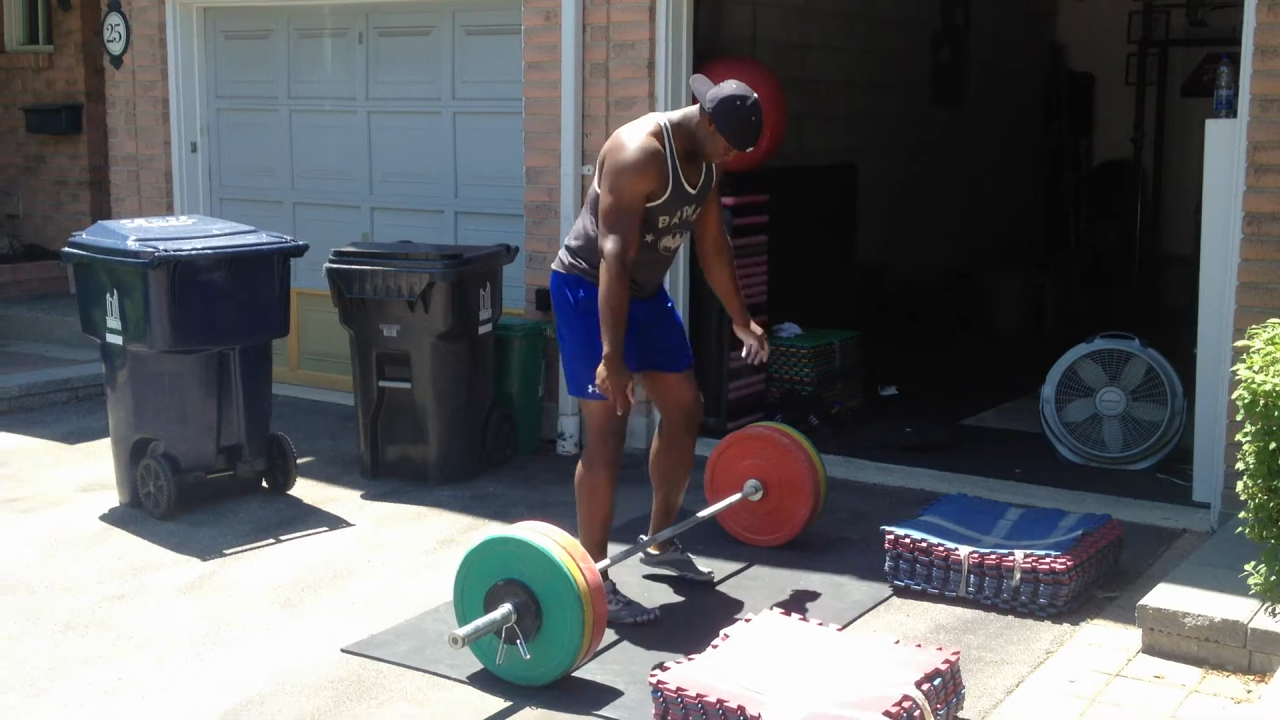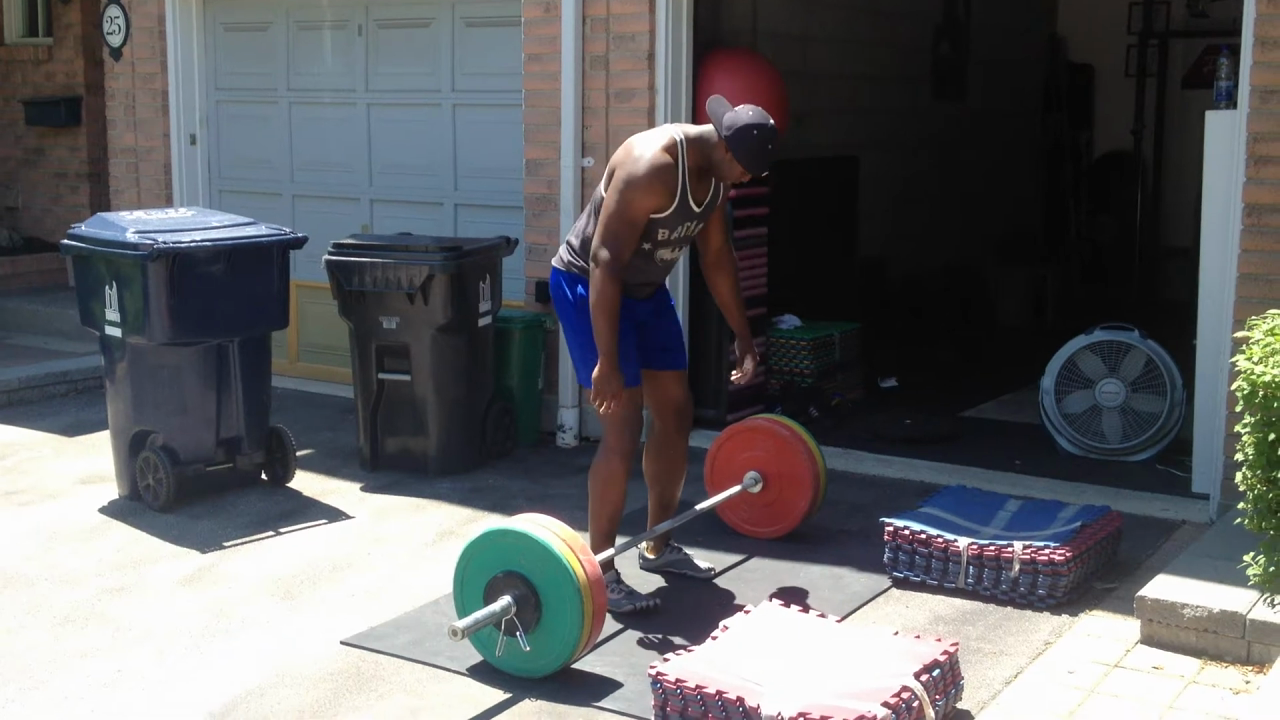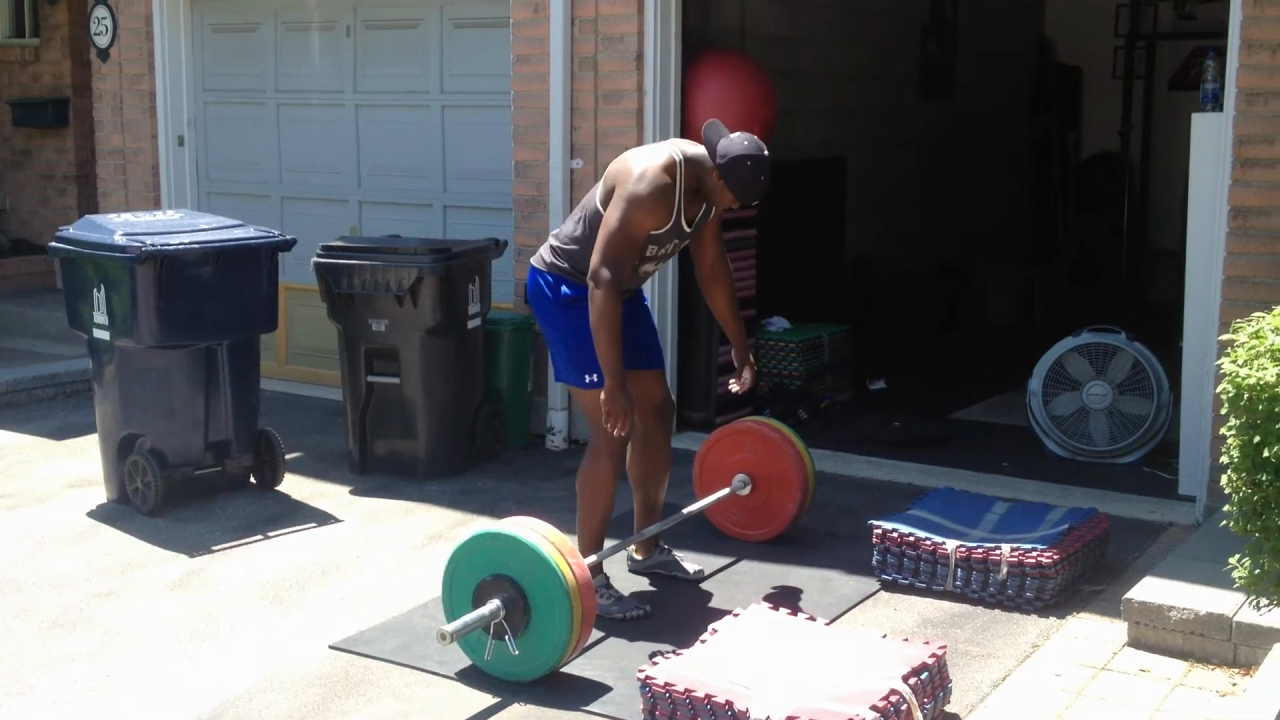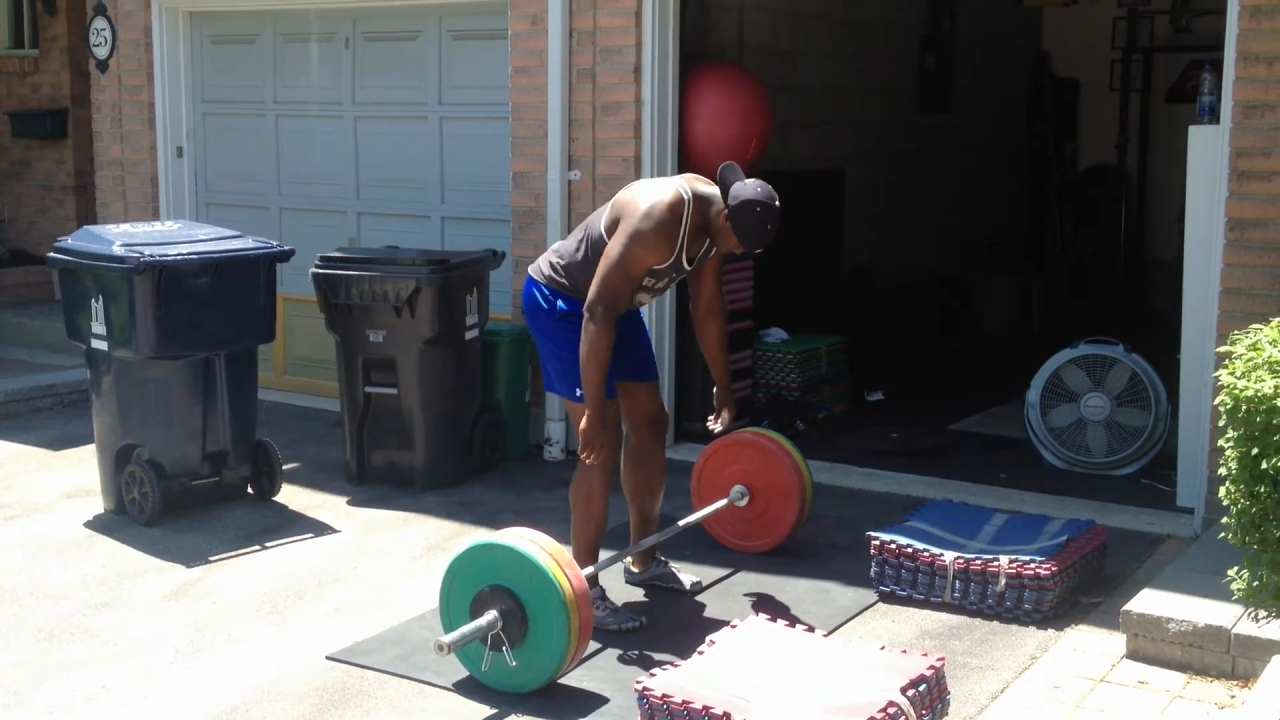
dt=0.5s
person 1, frame 1
left shoulder: (706, 159)
right shoulder: (639, 152)
left elbow: (711, 243)
right elbow: (614, 255)
left wrist: (741, 317)
right wrist: (612, 355)
left hip: (646, 291)
right hip: (590, 288)
left knee: (685, 409)
right knee: (607, 435)
left ankle: (661, 542)
right ankle: (595, 582)
person 1, frame 2
left shoulder: (716, 171)
right shoulder: (652, 166)
left elbow: (716, 256)
right elbow: (604, 263)
left wrist: (743, 336)
right wrist: (606, 363)
left hip: (646, 289)
right hip: (588, 286)
left knee: (676, 413)
right knee: (624, 427)
left ankle: (658, 547)
right ankle: (600, 571)
person 1, frame 3
left shoulder: (707, 185)
right shoulder: (649, 183)
left elbow: (712, 266)
right elbow: (601, 280)
left wrist: (740, 345)
right wrist: (612, 384)
left hip: (623, 289)
right hip: (568, 286)
left knee: (657, 413)
right knee: (612, 430)
left ankle: (647, 548)
right ankle: (589, 578)
person 1, frame 4
left shoulder: (712, 220)
right shoulder: (656, 219)
left elbow: (707, 305)
right elbow: (597, 313)
left wrist: (723, 385)
right wrist: (593, 411)
left hip: (615, 302)
right hip: (560, 299)
left knee: (650, 424)
right knee: (602, 444)
left ankle: (643, 560)
right ankle: (583, 590)
